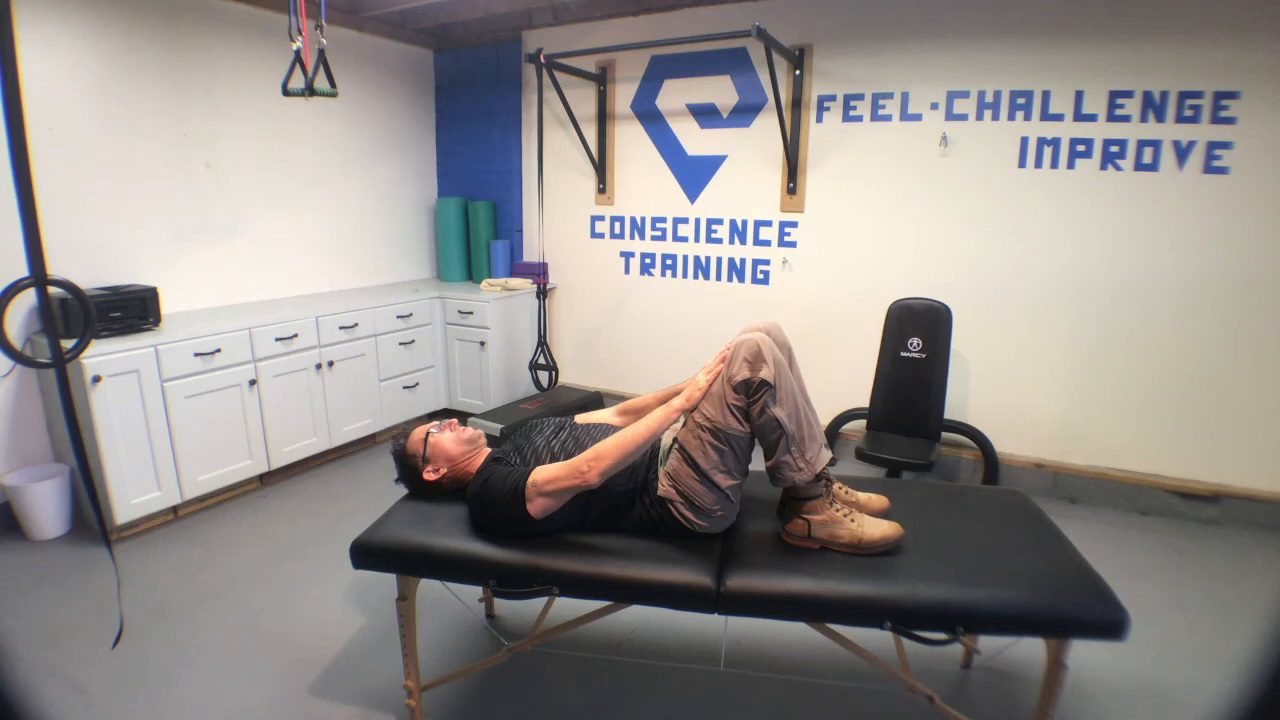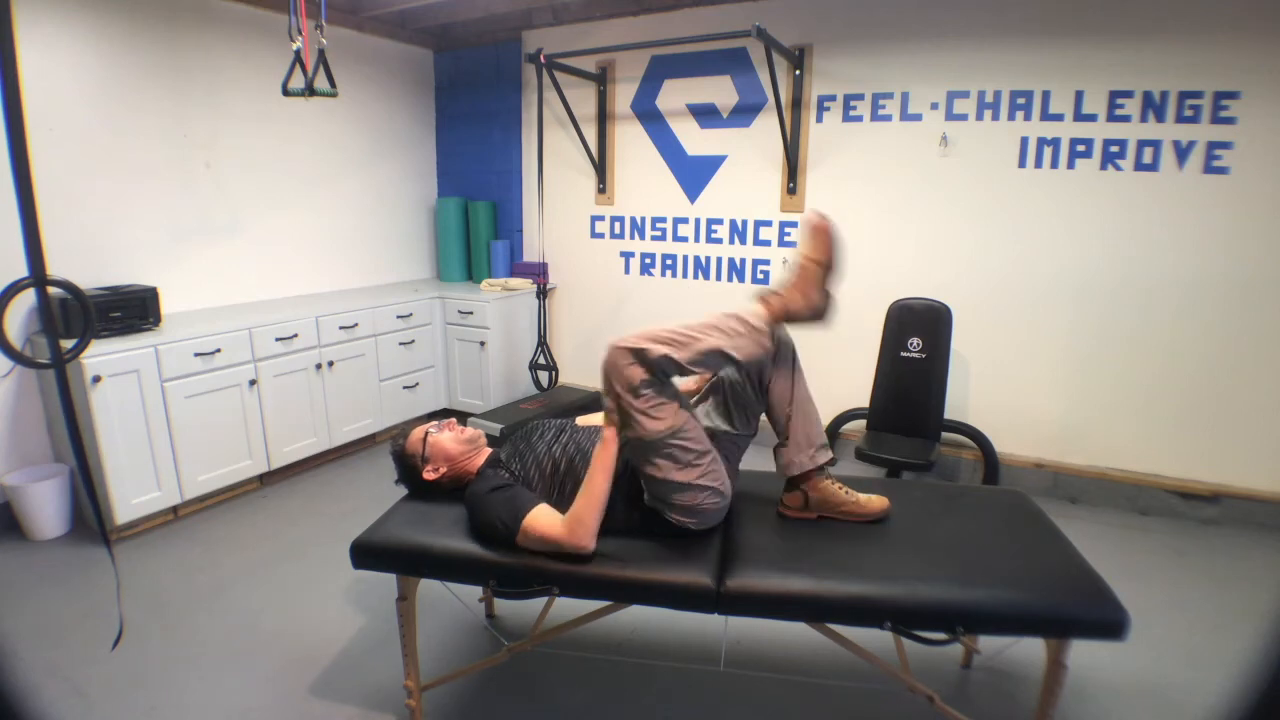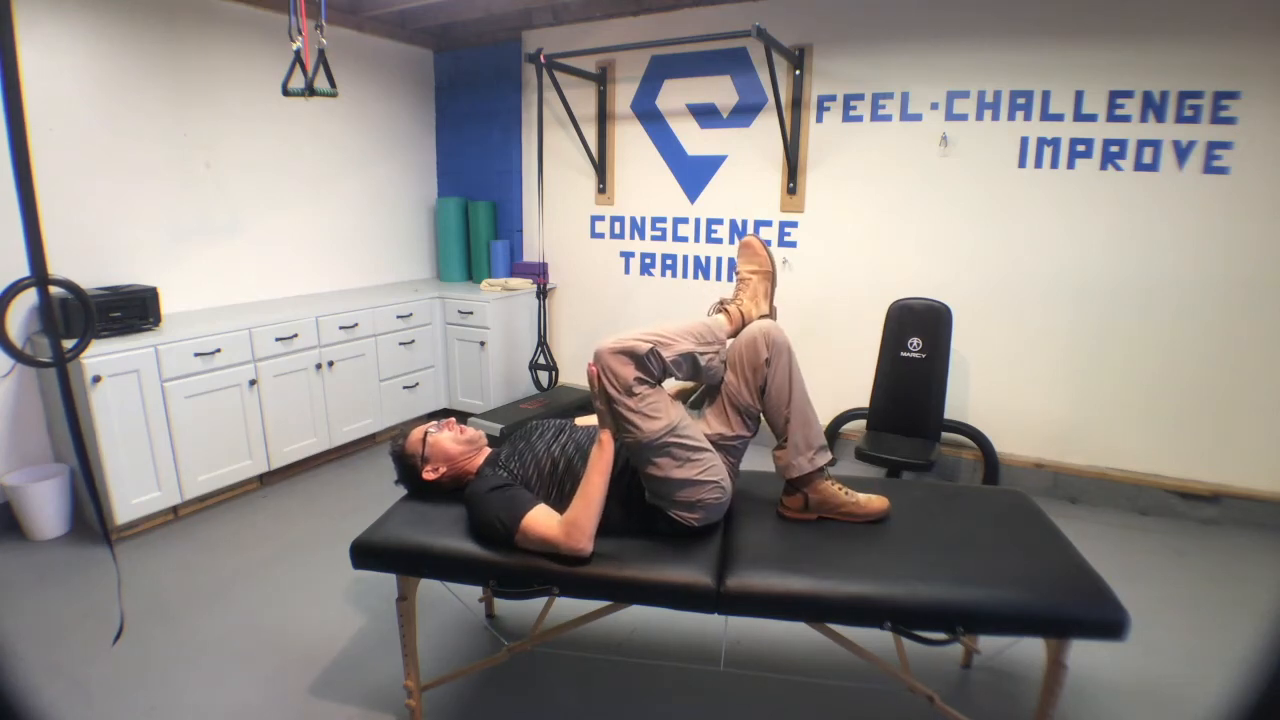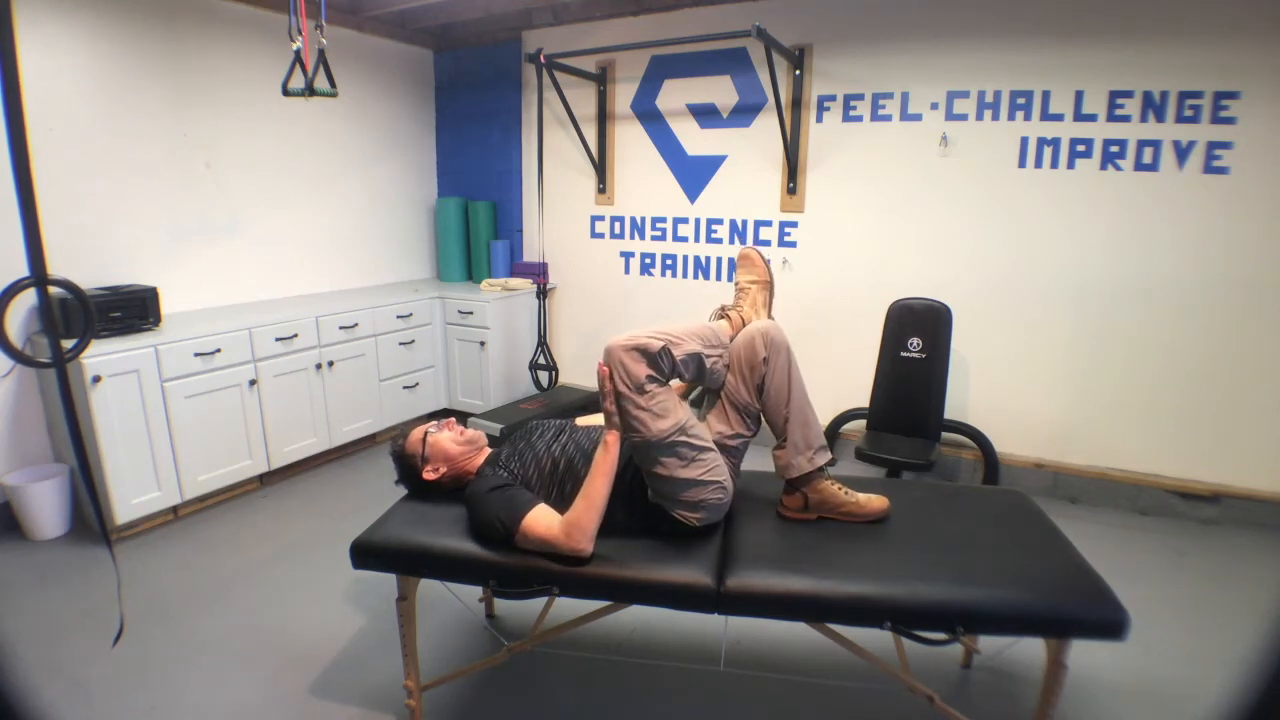
dt=0.7s
person 1, frame 1
left shoulder: (521, 441)
right shoulder: (493, 493)
left elbow: (617, 415)
right elbow: (588, 470)
left wrist: (697, 384)
right wrist: (683, 401)
left hip: (668, 454)
right hip: (686, 499)
left knee: (765, 338)
right knee: (753, 355)
left ankle: (812, 483)
right ankle: (811, 507)
person 1, frame 2
left shoulder: (523, 437)
right shoulder: (488, 498)
left elbow: (599, 423)
right elbow: (579, 538)
left wrist: (693, 387)
right wrist: (613, 430)
left hip: (698, 455)
right hip: (692, 498)
left knee: (768, 341)
right knee: (626, 355)
left ankle: (808, 486)
right ankle: (784, 303)
person 1, frame 3
left shoulder: (523, 439)
right shoulder: (487, 498)
left elbow: (623, 417)
right elbow: (575, 540)
left wrist: (691, 383)
right wrist: (607, 431)
left hip: (703, 459)
right hip: (693, 495)
left knee: (765, 340)
right knee: (615, 357)
left ankle: (809, 486)
right ankle: (735, 315)
person 1, frame 4
left shoulder: (527, 436)
right shoulder: (488, 497)
right elbow: (576, 540)
left wrist: (682, 384)
right wrist: (614, 432)
left hip: (704, 460)
right hip: (693, 497)
left knee: (765, 339)
right knee: (624, 353)
left ankle: (807, 486)
right ankle: (735, 321)
